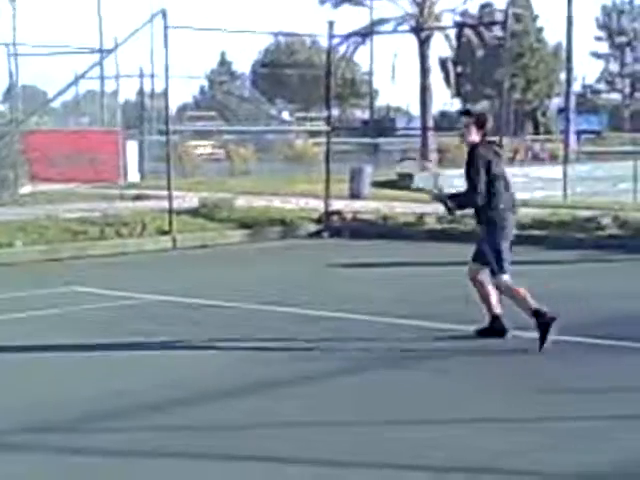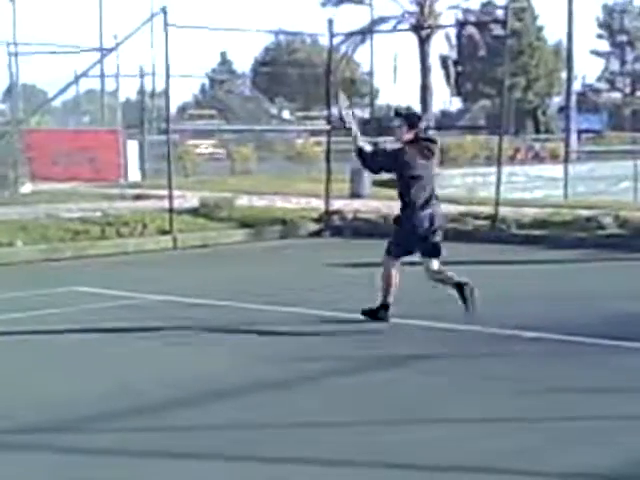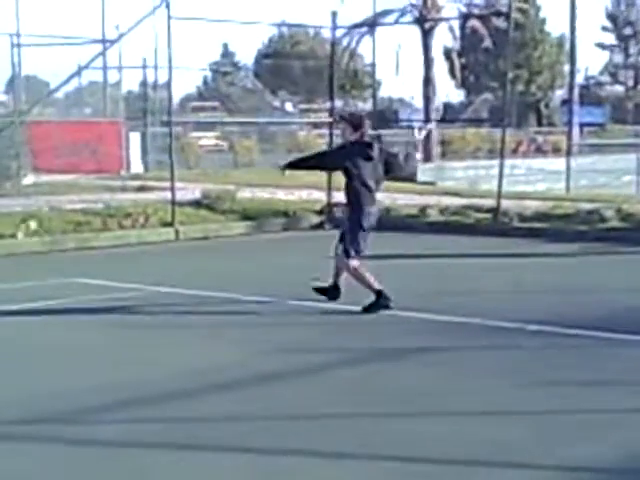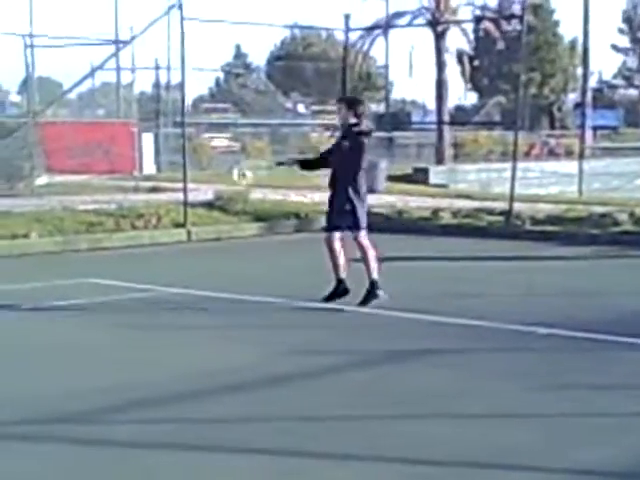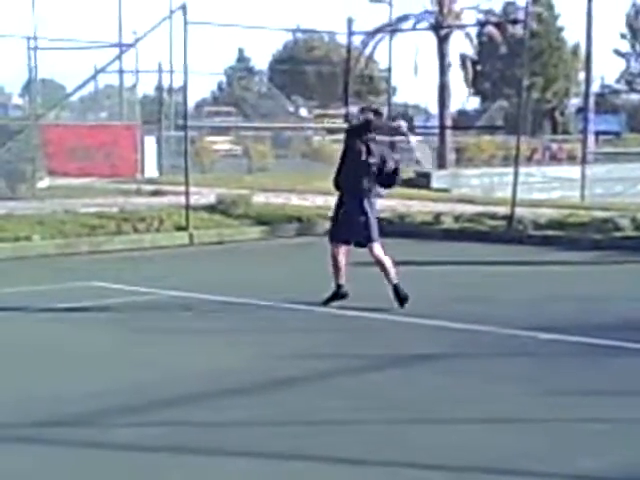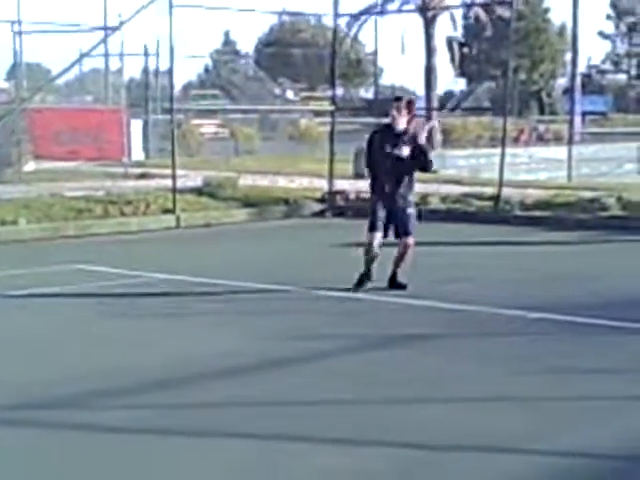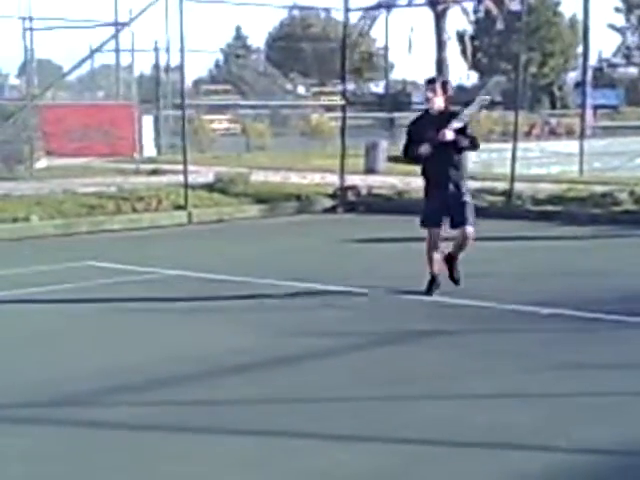
dt=0.4s
person 1, frame 1
left shoulder: (479, 156)
right shoulder: (484, 154)
left elbow: (476, 196)
left wrist: (447, 199)
right wrist: (454, 200)
left hip: (495, 225)
right hip: (494, 223)
left knee: (502, 282)
right knee: (474, 272)
left ankle: (543, 317)
right ankle: (496, 323)
person 1, frame 2
left shoulder: (404, 153)
right shoulder: (426, 150)
left elbow: (375, 165)
left wrist: (359, 147)
right wrist: (371, 148)
left hip: (412, 217)
right hip: (432, 215)
left knee: (390, 262)
right knee: (433, 269)
left ankle: (383, 309)
right ankle: (461, 286)
person 1, frame 3
left shoulder: (346, 152)
right shoulder: (376, 148)
left elbow: (316, 161)
right elbow: (395, 165)
left wrist: (287, 165)
left hip: (359, 212)
right hip: (371, 210)
left knee: (349, 263)
right knee: (342, 245)
left ankle: (382, 296)
right ankle: (334, 288)
person 1, frame 4
left shoulder: (359, 132)
right shoulder: (344, 136)
left elbow: (364, 132)
right elbow: (324, 159)
right wrist: (299, 162)
left hip: (351, 191)
right hip: (338, 193)
left knee: (360, 238)
right knee: (332, 239)
left ankle: (374, 285)
right ankle: (341, 284)
person 1, frame 5
left shoulder: (382, 151)
right shoulder: (353, 137)
left elbow: (388, 183)
right elbow: (366, 126)
left wrist: (395, 169)
right wrist: (391, 127)
left hip: (364, 203)
right hip: (344, 201)
left knee: (375, 250)
right knee: (336, 249)
left ankle: (397, 288)
right ankle: (340, 289)
person 1, frame 6
left shoulder: (416, 139)
right shoulder: (378, 135)
left elbow: (426, 167)
right elbow: (371, 163)
left wrist: (421, 145)
right wrist: (396, 154)
left hip: (403, 196)
right hip: (380, 195)
left knee: (407, 243)
right knee: (374, 242)
left ankle: (393, 277)
right ankle: (367, 272)
person 1, frame 7
left shoulder: (455, 118)
right shoulder: (417, 124)
left elbow: (473, 144)
right elbow: (407, 153)
left wrist: (454, 137)
right wrist: (418, 150)
left hip: (457, 183)
right hip: (434, 186)
left knee: (467, 233)
right knee: (433, 235)
left ankle: (451, 257)
right ankle: (434, 277)
